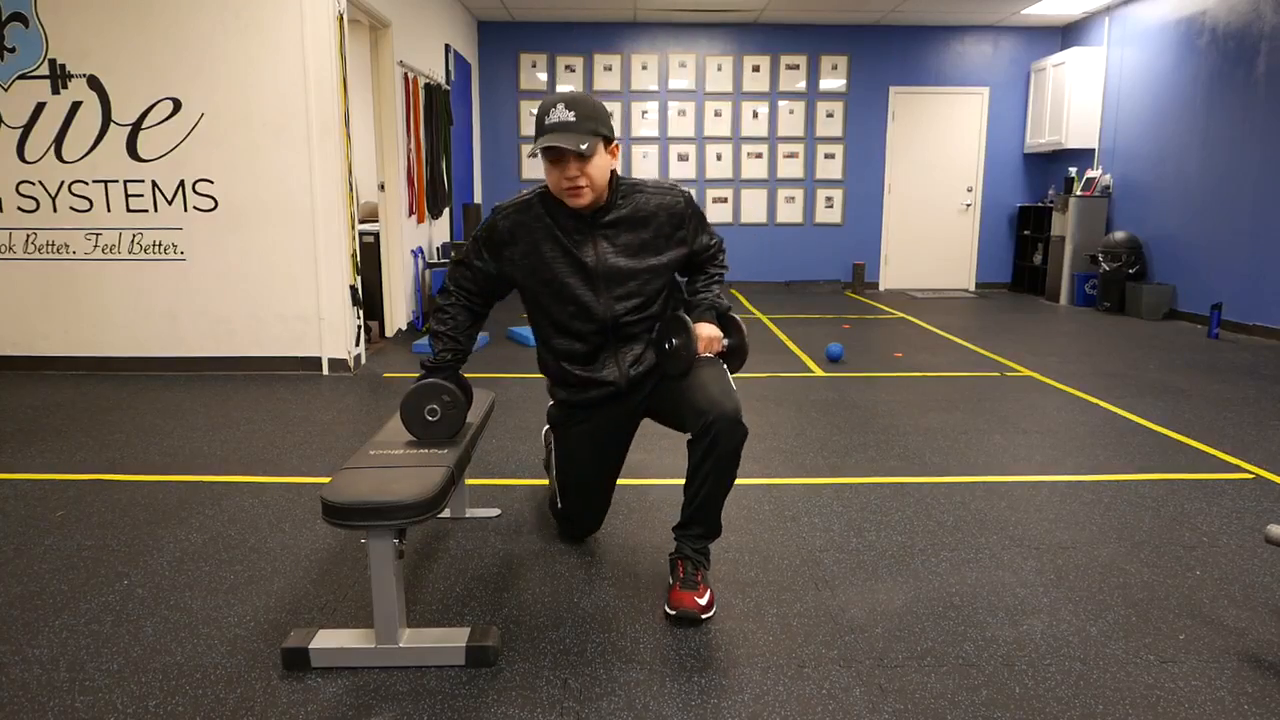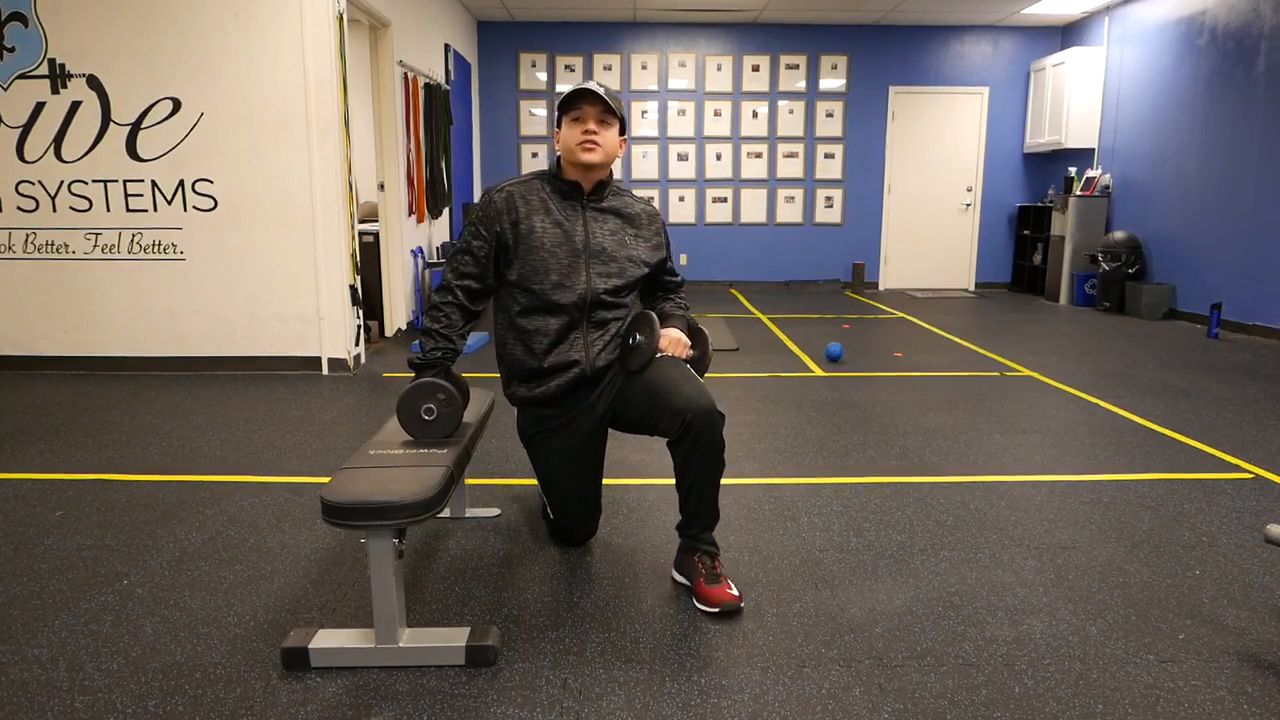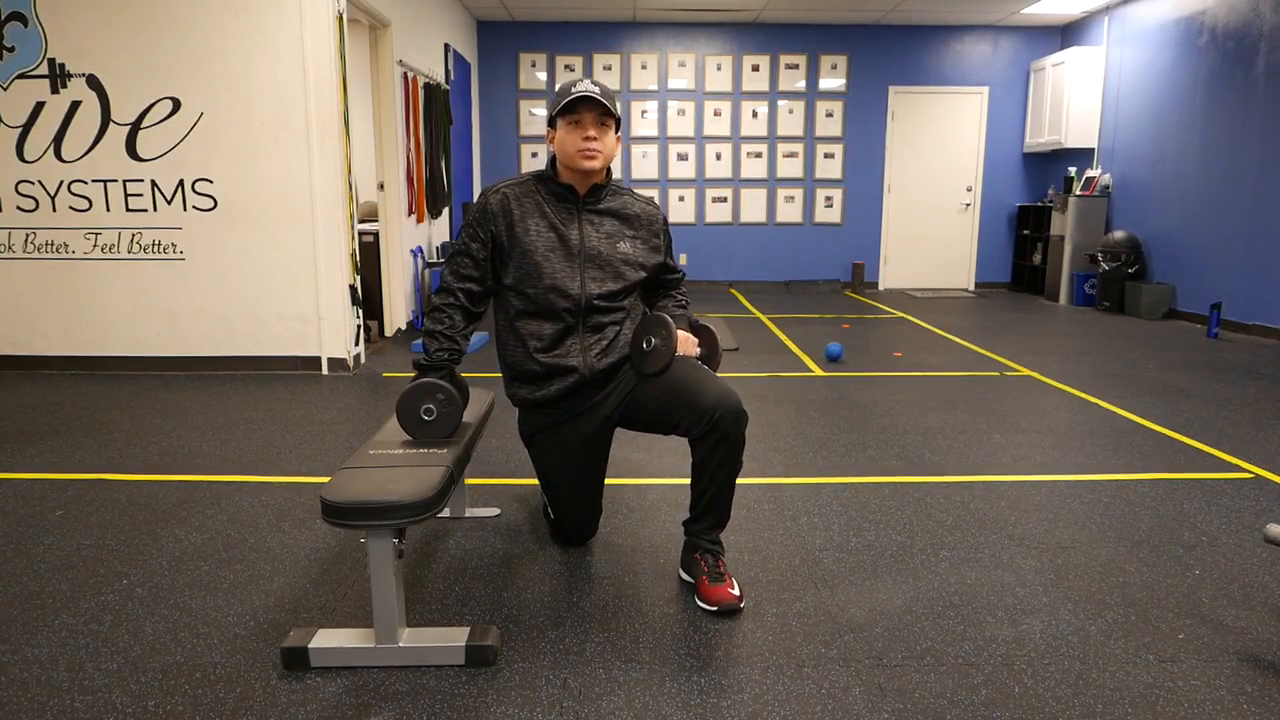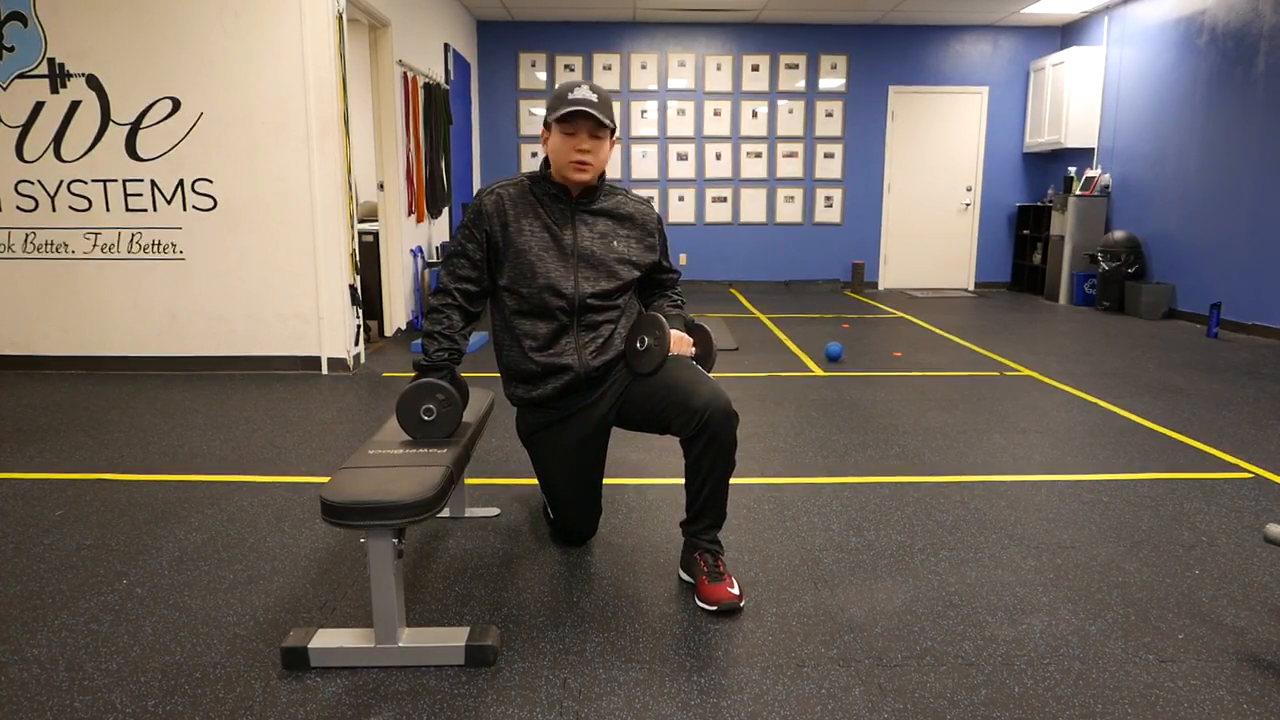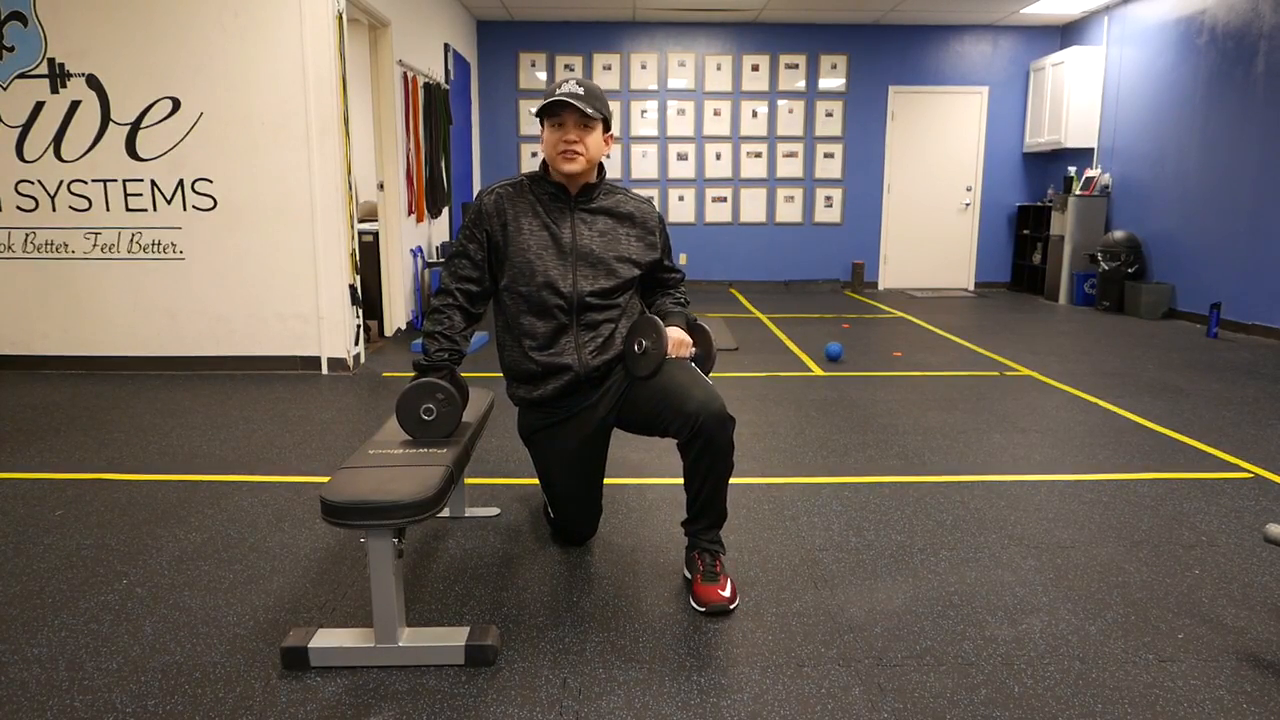
dt=1s
person 1, frame 1
left shoulder: (666, 207)
right shoulder: (512, 226)
left elbow: (709, 258)
right elbow: (461, 295)
left wrist: (705, 315)
right wrist: (442, 374)
left hip: (662, 357)
right hip: (583, 386)
left knee: (723, 417)
right knee: (577, 522)
left ankle: (690, 557)
right ankle: (559, 444)
person 1, frame 2
left shoulder: (642, 217)
right shoulder: (506, 205)
left elbow: (666, 287)
right elbow: (459, 290)
left wrist: (674, 325)
right wrist: (432, 371)
left hip: (625, 364)
right hip: (546, 390)
left knee: (698, 412)
right knee: (572, 530)
left ankle: (697, 551)
right ankle: (562, 476)
person 1, frame 3
left shoulder: (643, 216)
right shoulder: (503, 206)
left elbow: (667, 285)
right elbow: (459, 294)
left wrist: (678, 326)
right wrist: (435, 374)
left hip: (630, 368)
right hip: (549, 396)
left knee: (722, 411)
right knee: (574, 530)
left ankle: (702, 550)
right ankle: (564, 479)
person 1, frame 4
left shoulder: (637, 216)
right shoulder: (498, 207)
left elbow: (662, 285)
right elbow: (456, 294)
left wrist: (673, 325)
right wrist: (435, 373)
left hip: (627, 366)
right hip: (546, 394)
left knee: (713, 410)
right knee: (573, 529)
left ankle: (701, 550)
right ankle: (565, 478)
person 1, frame 5
left shoulder: (639, 216)
right shoulder: (499, 207)
left elbow: (666, 283)
right elbow: (459, 294)
left wrist: (674, 324)
right wrist: (436, 373)
left hip: (628, 366)
right hip: (549, 395)
left knee: (708, 415)
right knee: (573, 529)
left ankle: (704, 551)
right ankle: (566, 478)
